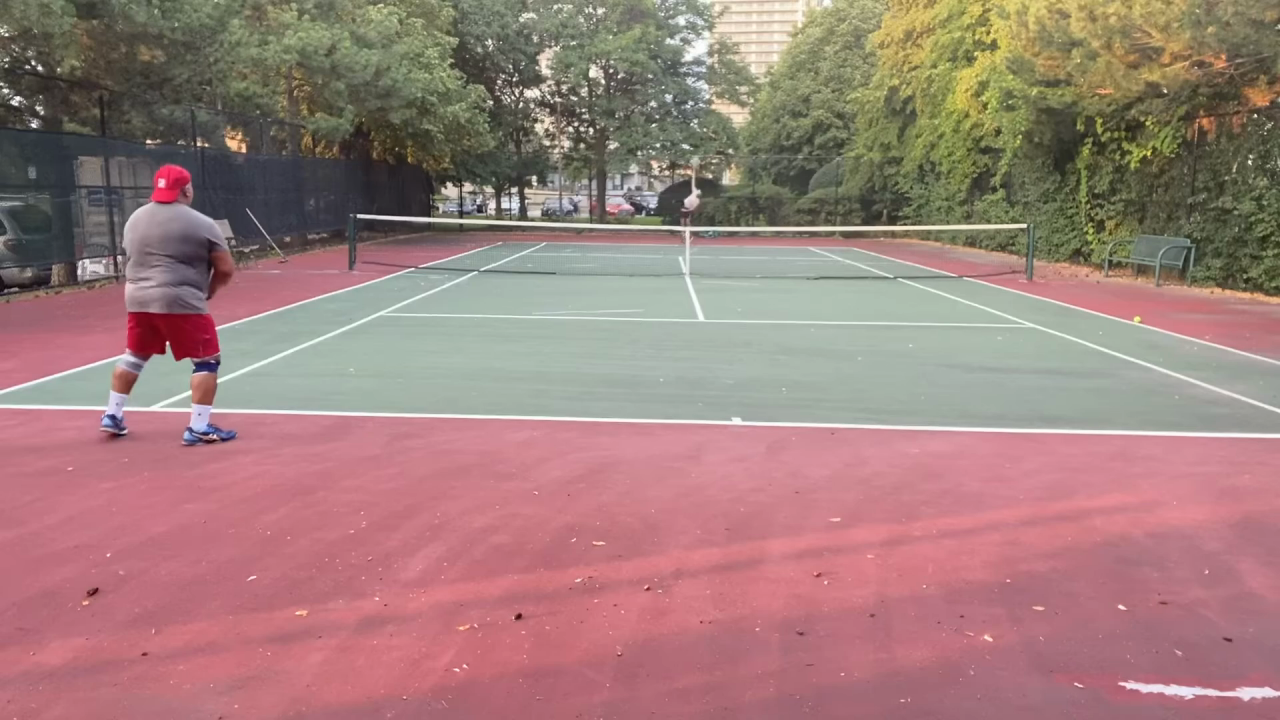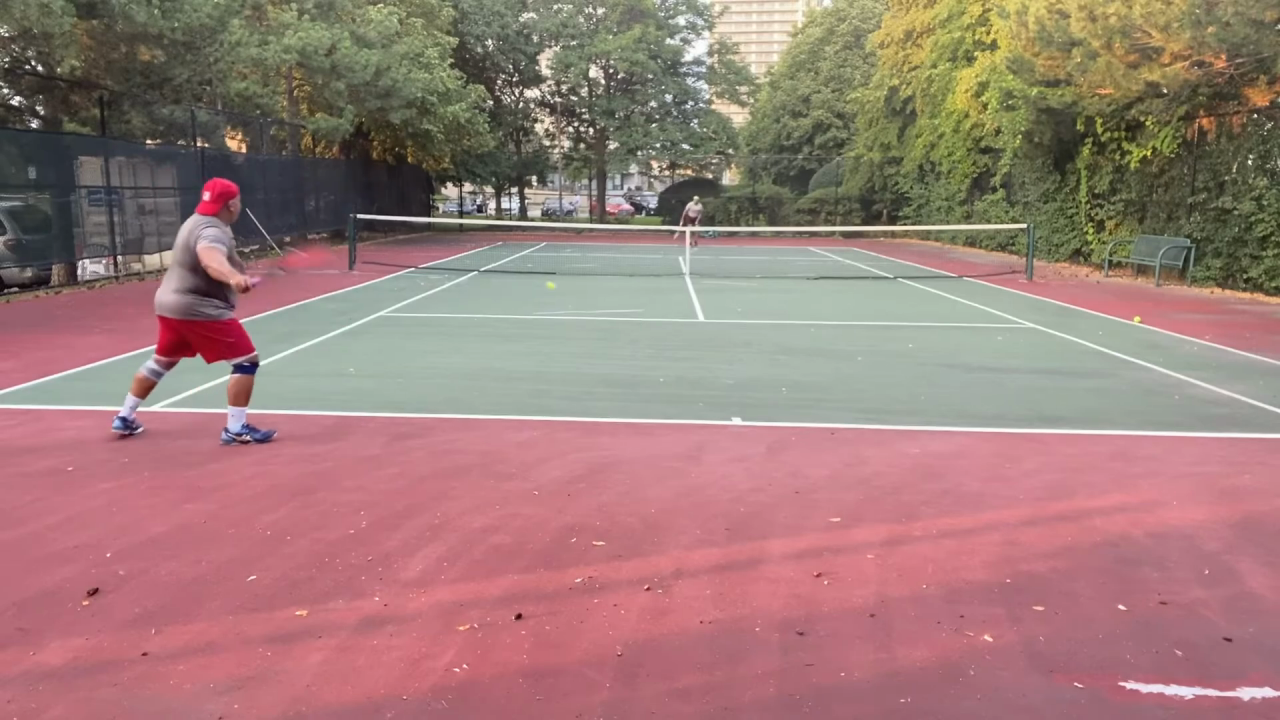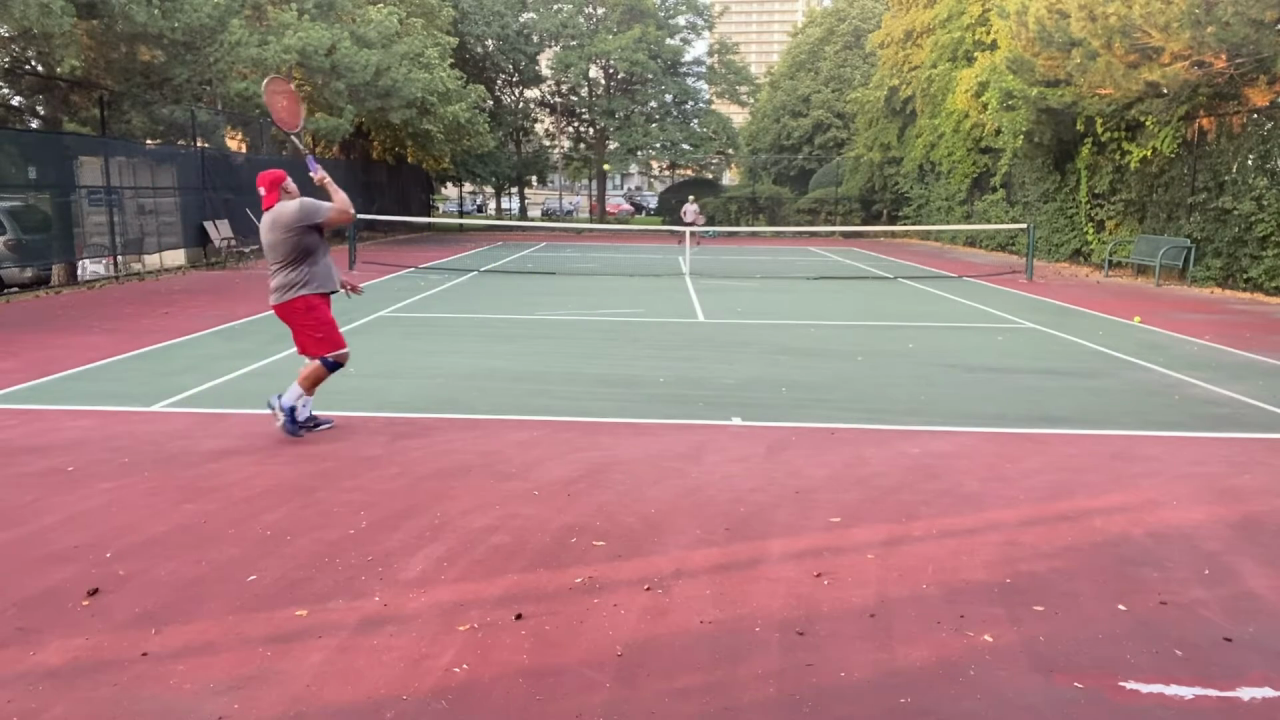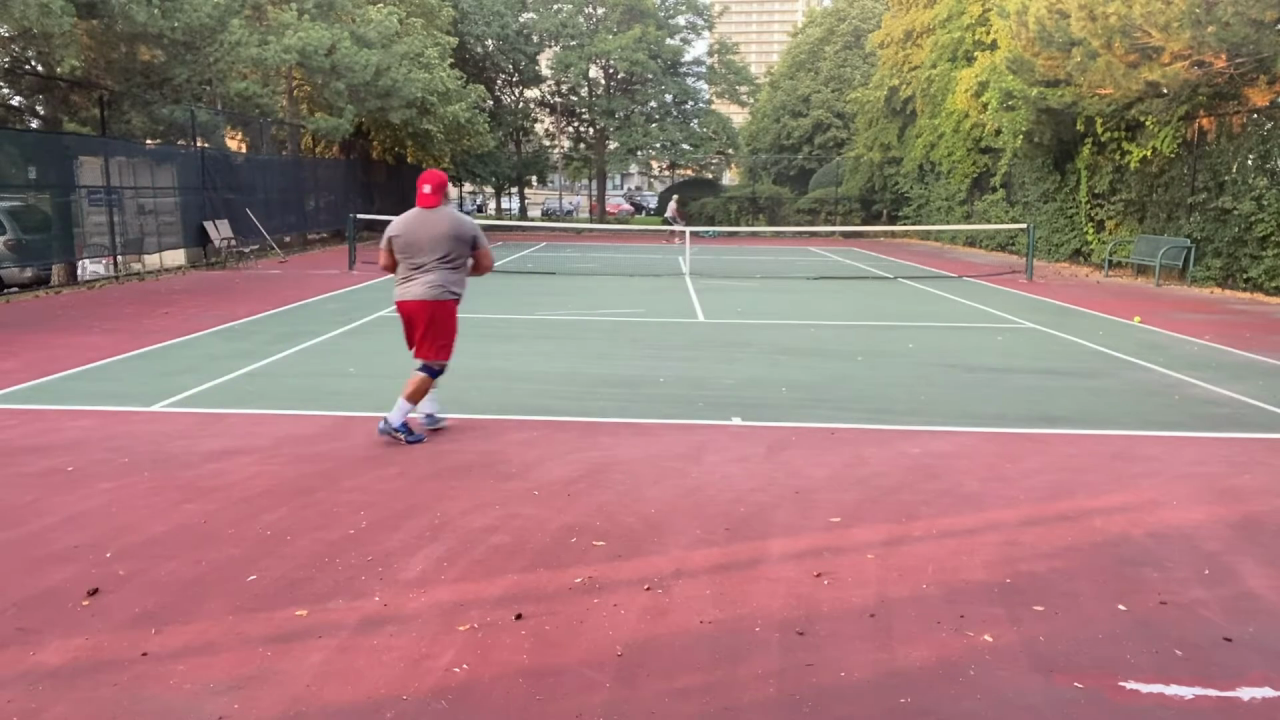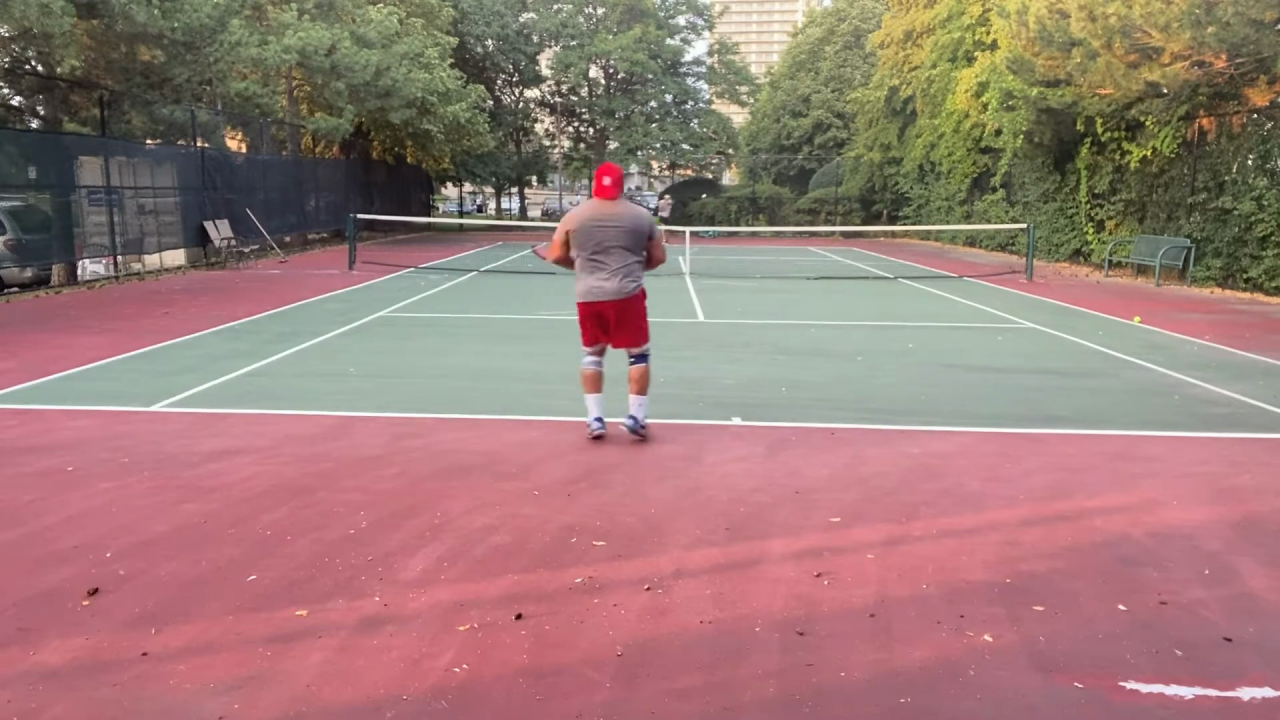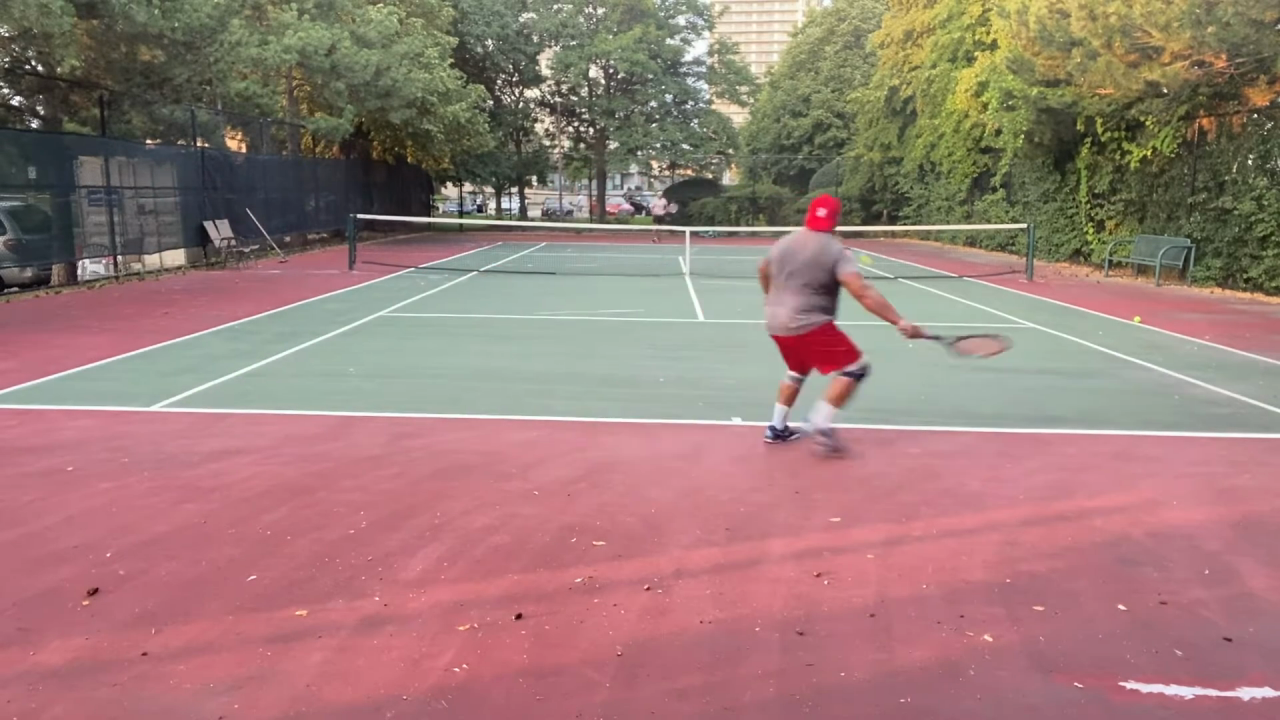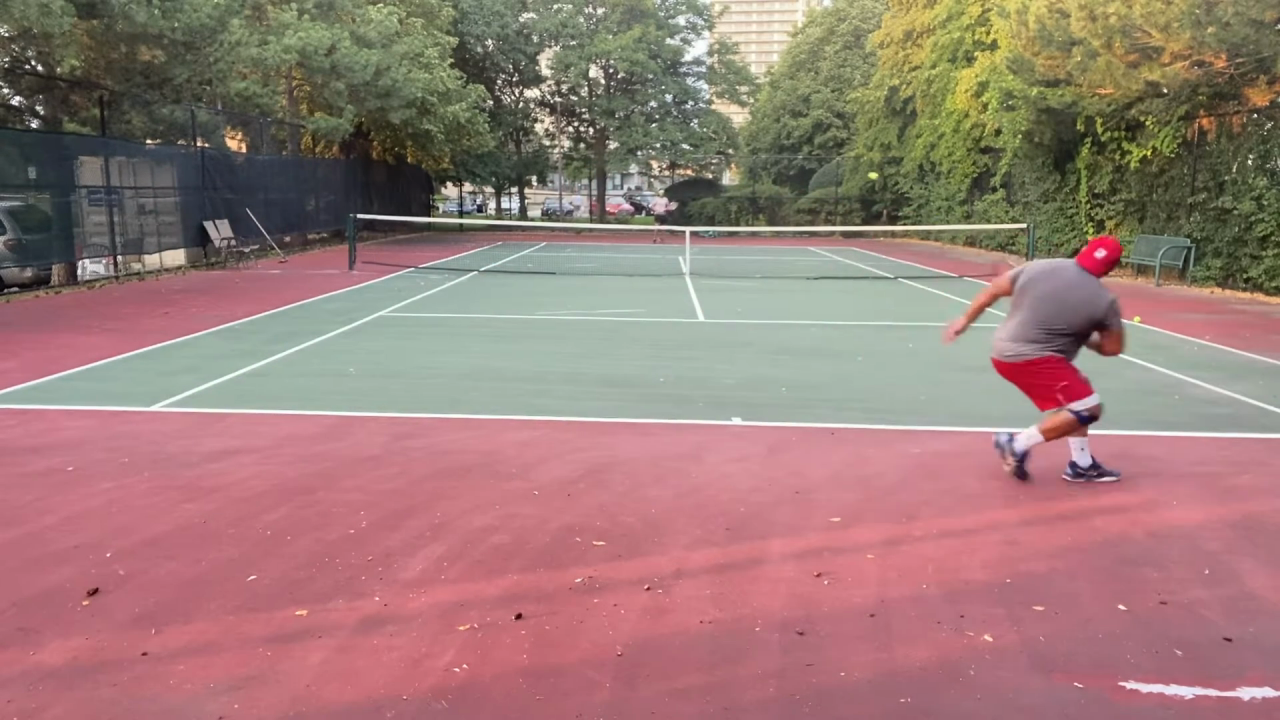
dt=0.7s
person 1, frame 1
left shoulder: (135, 218)
right shoulder: (202, 224)
left elbow: (135, 260)
right elbow: (226, 269)
right wrist: (209, 290)
left hip: (139, 300)
right hip: (181, 303)
left knee: (134, 355)
right knee: (207, 361)
left ankle: (112, 415)
right ankle: (199, 428)
person 1, frame 2
left shoulder: (197, 221)
right shoulder: (213, 232)
right elbow: (214, 261)
right wrist: (238, 278)
left hip: (171, 304)
right hip: (202, 310)
left knee: (162, 360)
right knee: (247, 362)
left ankle: (125, 418)
right ankle: (236, 429)
person 1, frame 3
left shoulder: (271, 219)
right shoulder: (298, 208)
right elbow: (347, 214)
left wrist: (338, 279)
right wrist: (328, 183)
left hip: (305, 295)
right hip: (301, 299)
left knee: (321, 354)
right knee: (336, 355)
left ankle: (301, 415)
right ankle: (287, 403)
person 1, frame 4
left shoulder: (398, 223)
right shoulder: (464, 223)
left elbow: (385, 264)
right elbow: (486, 264)
right wrist: (460, 271)
left hip: (406, 299)
right hip: (438, 299)
left knee: (426, 356)
right knee: (433, 364)
left ankle: (428, 412)
right ankle: (394, 420)
person 1, frame 5
left shoulder: (575, 216)
right shoulder: (641, 216)
left elbow: (555, 255)
right elbow: (658, 257)
left hip: (589, 296)
right hip: (627, 294)
left knee: (593, 353)
right knee: (638, 355)
left ankle: (595, 419)
right ankle: (636, 416)
person 1, frame 6
left shoulder: (784, 243)
right shoulder: (836, 253)
left elbow: (763, 272)
right elbow: (863, 292)
left wrist: (772, 299)
right wrist: (900, 321)
left hip: (778, 325)
right hip: (810, 325)
left knee: (797, 372)
right knee: (854, 369)
left ankle: (776, 428)
right ankle: (820, 424)
person 1, frame 7
left shoulder: (1037, 267)
right shoulder: (1104, 299)
left elbow: (994, 290)
right elbow: (1113, 347)
left wrist: (966, 320)
right wrist: (1086, 337)
left hip: (1007, 351)
right hip: (1032, 359)
left knee: (1077, 391)
right knee: (1088, 409)
left ankle: (1083, 465)
right ankle: (1016, 444)
